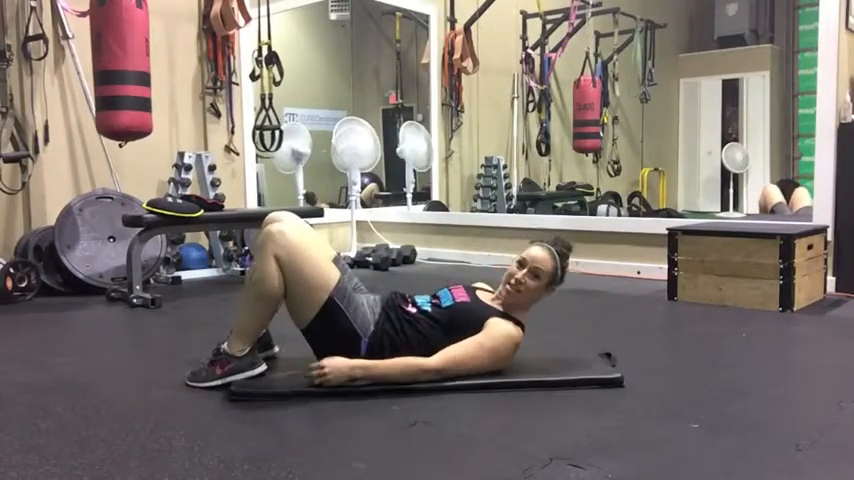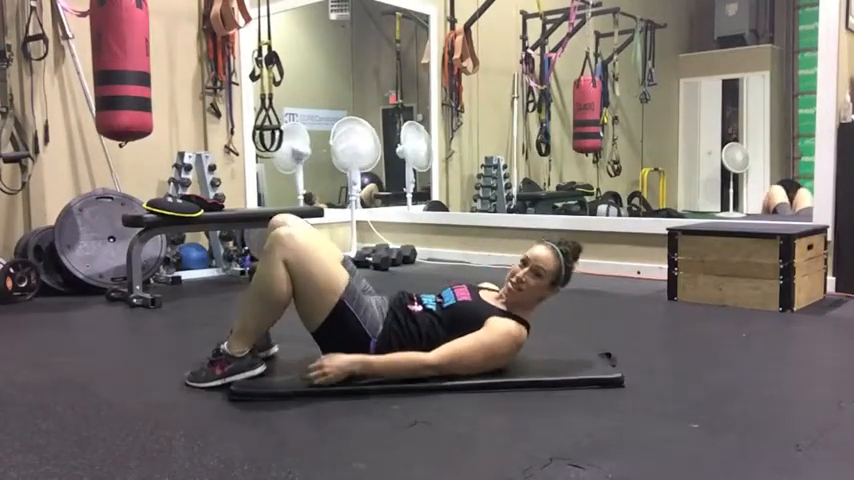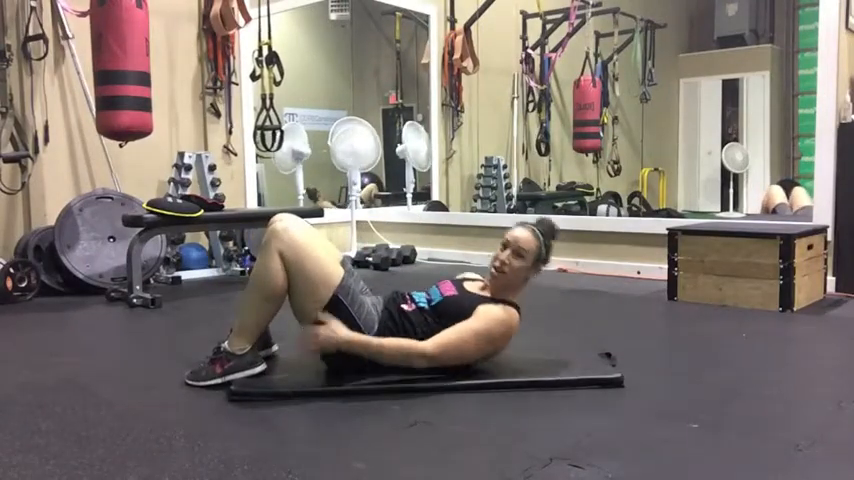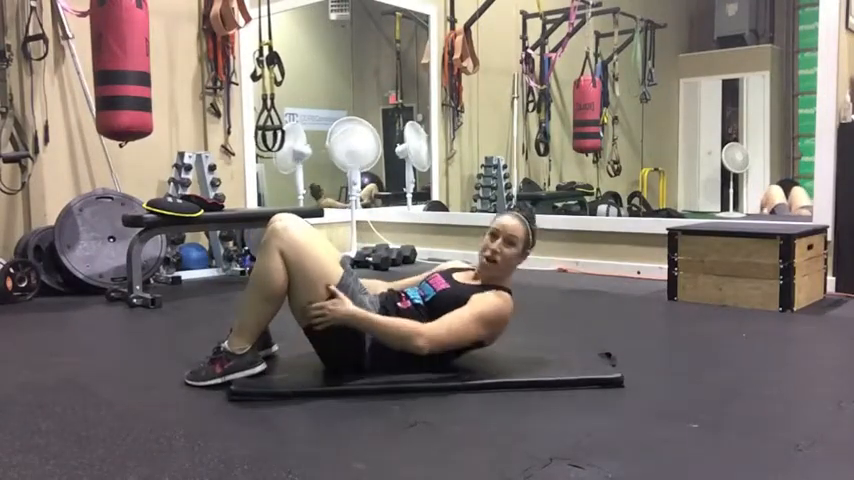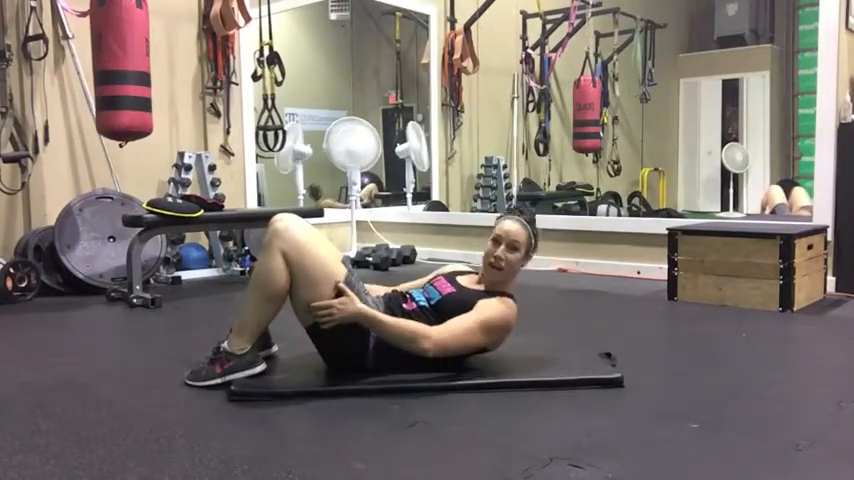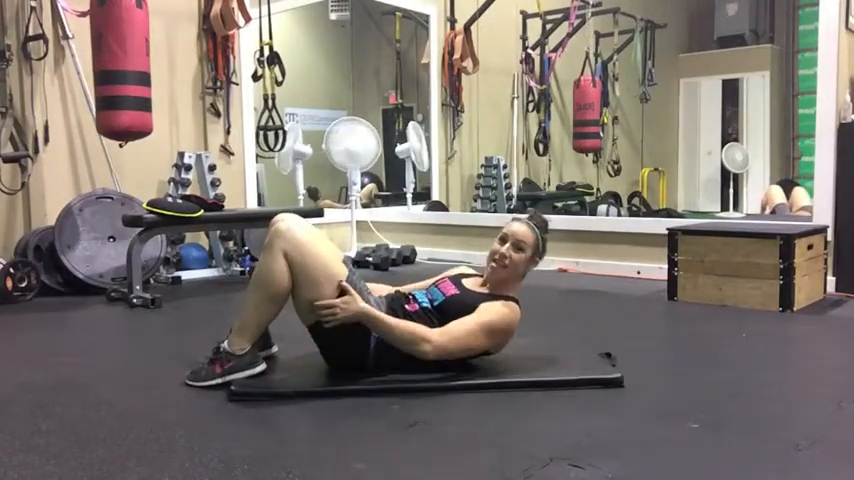
dt=0.2s
person 1, frame 1
left shoulder: (507, 333)
right shoulder: (484, 290)
left elbow: (433, 367)
left wrist: (353, 368)
left hip: (362, 339)
right hip: (372, 310)
left knee: (278, 240)
right knee: (279, 222)
left ankle: (238, 355)
right ankle: (255, 337)
person 1, frame 2
left shoulder: (510, 332)
right shoulder: (490, 291)
left elbow: (433, 364)
left wrist: (353, 364)
left hip: (371, 337)
right hip: (381, 311)
left knee: (286, 243)
right knee: (284, 225)
left ankle: (238, 355)
right ankle: (255, 337)
person 1, frame 3
left shoulder: (502, 317)
right shoulder: (474, 280)
left elbow: (426, 354)
left wrist: (348, 340)
left hip: (367, 338)
right hip: (374, 312)
left knee: (283, 237)
right knee: (284, 225)
left ankle: (238, 353)
right ankle: (255, 337)
person 1, frame 4
left shoulder: (496, 304)
right shoulder: (458, 269)
left elbow: (424, 339)
left wrist: (352, 316)
right wrist: (343, 283)
left hip: (364, 345)
right hip: (371, 314)
left knee: (283, 238)
right knee: (283, 225)
left ankle: (238, 354)
right ankle: (255, 337)
person 1, frame 5
left shoulder: (500, 310)
right shoulder: (460, 271)
left elbow: (430, 342)
left wrist: (360, 312)
right wrist: (348, 287)
left hip: (366, 344)
right hip: (372, 317)
left knee: (285, 237)
right knee: (284, 226)
left ankle: (238, 352)
right ankle: (254, 337)
person 1, frame 6
left shoulder: (504, 314)
right shoulder: (467, 274)
left elbow: (430, 345)
left wrist: (362, 311)
right wrist: (354, 287)
left hip: (367, 343)
right hip: (376, 318)
left knee: (285, 237)
right knee: (286, 226)
left ankle: (239, 352)
right ankle: (255, 336)
